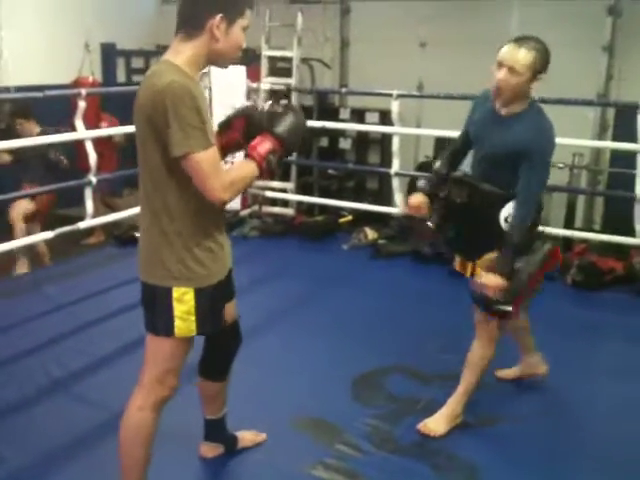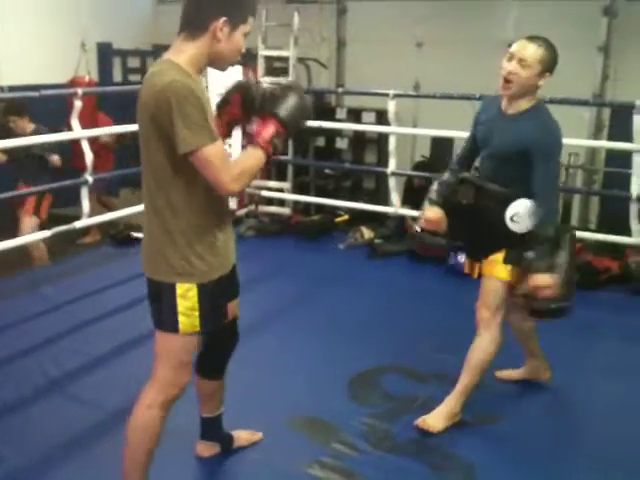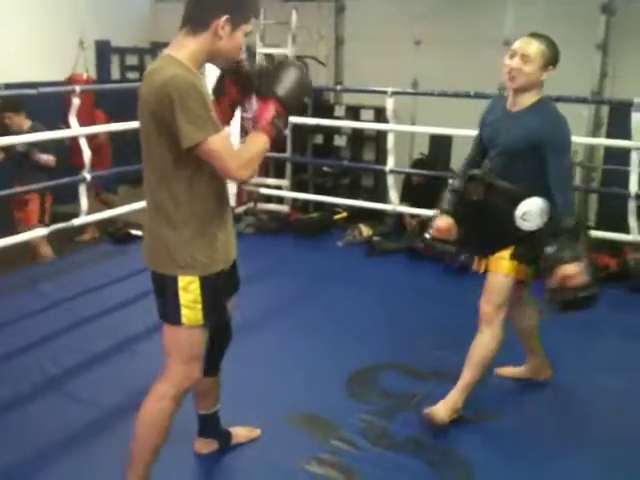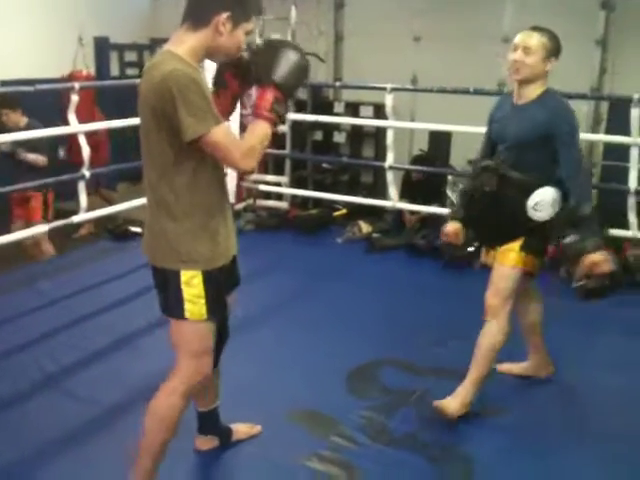
dt=0.1s
person 1, frame 1
left shoulder: (183, 80)
right shoulder: (173, 88)
right elbow: (218, 187)
left wrist: (230, 137)
right wrist: (266, 144)
left hip: (206, 253)
right hip: (179, 265)
left knee: (225, 339)
right knee: (157, 385)
left ankle: (216, 437)
person 1, frame 2
left shoulder: (183, 79)
right shoulder: (174, 87)
right elbow: (227, 179)
left wrist: (230, 116)
right wrist: (271, 128)
left hip: (208, 250)
right hip: (182, 261)
left knee: (223, 338)
right knee: (168, 383)
left ankle: (212, 436)
person 1, frame 3
left shoulder: (181, 74)
right shoulder: (176, 82)
right elbow: (238, 167)
left wrist: (230, 98)
right wrist: (272, 109)
left hip: (208, 243)
right hip: (184, 254)
left knee: (216, 339)
right knee: (180, 375)
left ankle: (210, 433)
person 1, frame 4
left shoulder: (181, 68)
right shoulder: (175, 76)
right elbow: (242, 156)
left wrist: (231, 90)
right wrist: (271, 95)
left hip: (207, 239)
right hip: (185, 249)
left knee: (214, 337)
right knee: (191, 369)
left ankle: (210, 430)
person 2, frame 1
left shoulder: (536, 131)
right shoulder: (482, 104)
left elbow: (527, 205)
right elbow: (456, 152)
left wrist: (501, 266)
right wrist: (427, 191)
left hip: (508, 226)
right hip: (478, 216)
left knee: (485, 316)
right knee: (502, 301)
left ankle: (454, 408)
right ankle: (533, 360)
person 2, frame 2
left shoulder: (543, 130)
right shoulder: (489, 107)
left elbow: (547, 201)
right elbow: (465, 160)
left wrist: (544, 264)
right wrist: (438, 202)
left knee: (487, 314)
right knee: (510, 302)
left ankle: (453, 405)
right ankle: (537, 365)
person 2, frame 3
left shoulder: (550, 123)
right shoulder: (494, 110)
left elbow: (562, 190)
right elbow: (472, 166)
right wrist: (448, 211)
left knee: (489, 311)
right knee: (516, 297)
left ankle: (454, 400)
right ankle: (537, 364)
person 2, frame 4
left shoulder: (556, 113)
right shoulder: (501, 108)
left elbow: (576, 179)
right elbow: (484, 164)
left wrist: (591, 242)
right wrist: (458, 215)
left hip: (535, 218)
right hip: (503, 211)
left knee: (496, 303)
right knee: (523, 292)
left ankle: (466, 393)
right ankle: (538, 361)
person 3, frame 1
left shoulder: (48, 136)
right shoulder: (20, 139)
left elbow: (64, 163)
right elbow: (6, 159)
left wrist: (57, 158)
left hip: (43, 189)
right hip: (28, 189)
left knee: (15, 212)
right knee: (34, 236)
left ankle: (22, 261)
person 3, frame 2
left shoulder: (41, 135)
right shoulder: (15, 138)
left elbow: (57, 162)
left wrist: (45, 154)
left hip: (39, 191)
right hip: (24, 190)
left knee: (27, 233)
right knee: (31, 236)
person 3, frame 3
left shoulder: (38, 132)
left elbow: (51, 161)
left wrist: (32, 153)
left hip: (37, 192)
right hip: (21, 191)
left knee: (37, 239)
person 3, frame 4
left shoulder: (34, 129)
left elbow: (43, 161)
left wrist: (18, 152)
left hip: (38, 190)
right hip: (20, 189)
left knee: (39, 236)
person 4, frame 1
left shoulder: (106, 120)
left elbow: (120, 140)
left hip: (103, 166)
left knee: (95, 196)
right knee: (105, 198)
left ankle: (99, 233)
person 4, frame 2
left shoulder: (100, 118)
right shoulder: (81, 119)
left elbow: (111, 140)
left hip: (98, 165)
left knee: (91, 195)
right knee: (100, 195)
left ankle: (94, 232)
person 4, frame 3
left shoulder: (96, 115)
left elbow: (102, 139)
left hip: (97, 162)
left knee: (88, 192)
right knee: (99, 192)
left ankle: (91, 229)
person 4, frame 4
left shoulder: (92, 112)
right shoulder: (92, 111)
left elbow: (100, 134)
left hip: (94, 159)
right knee: (102, 189)
left ankle: (87, 225)
